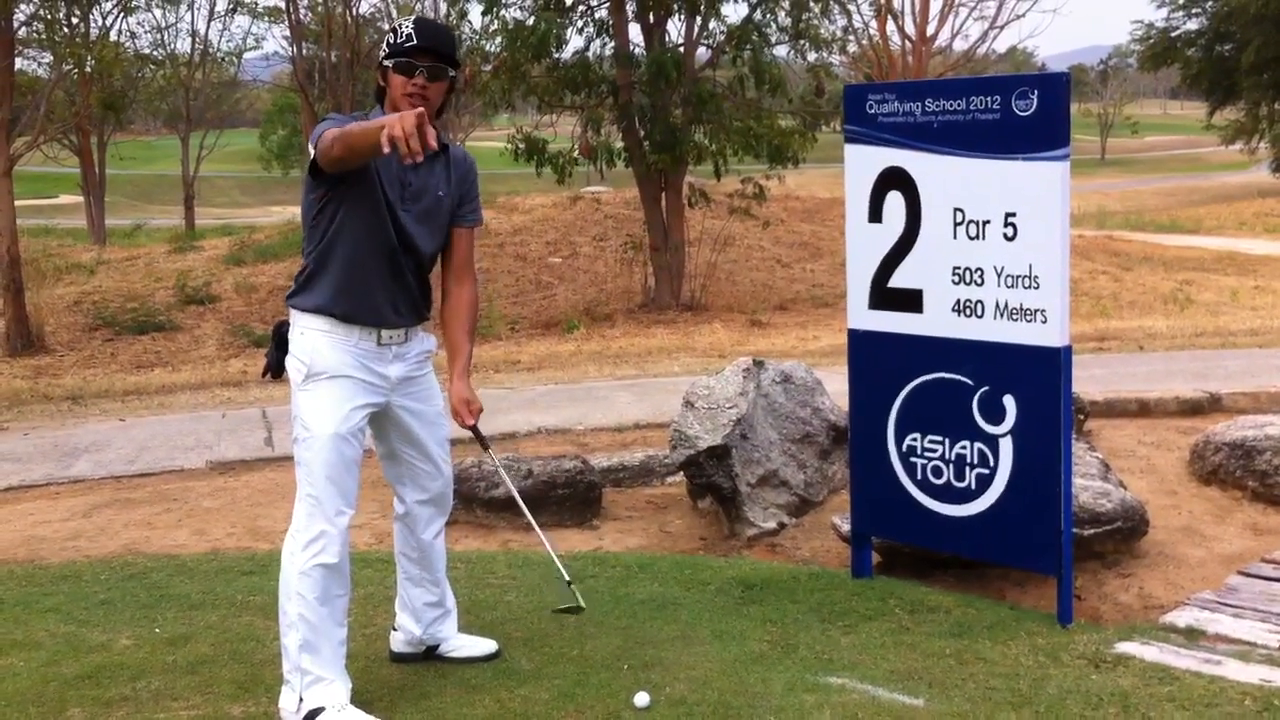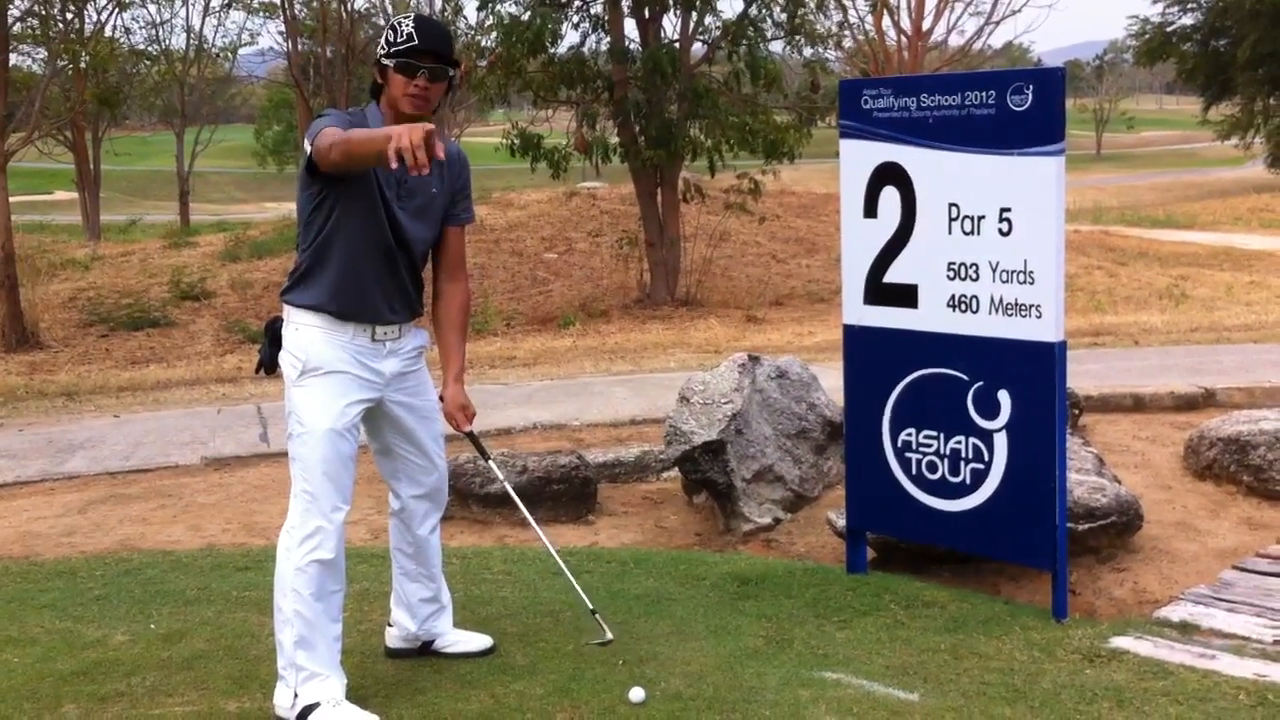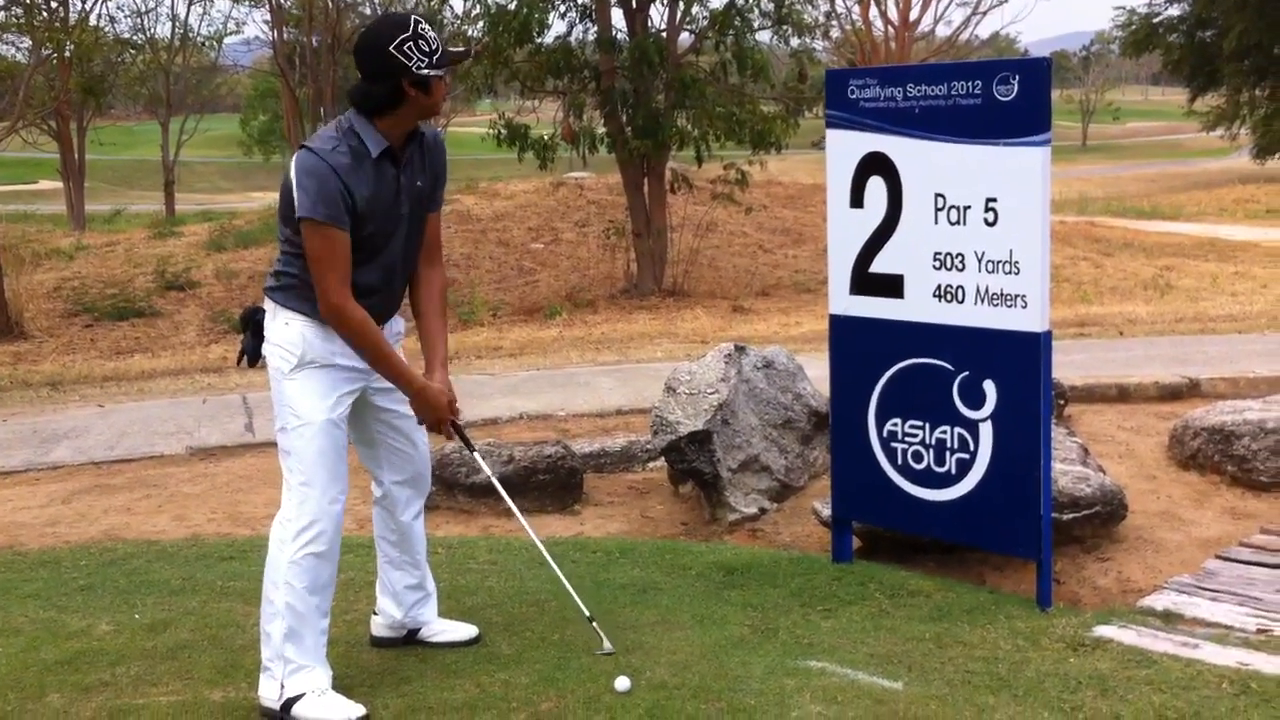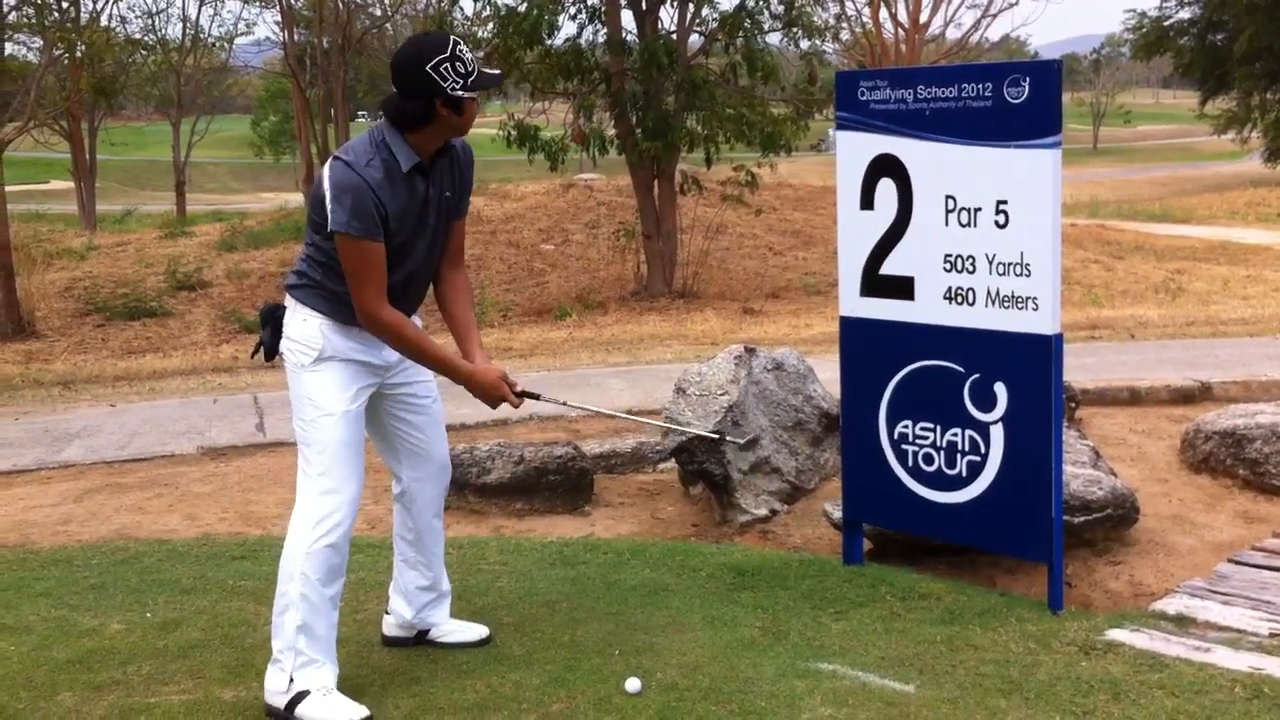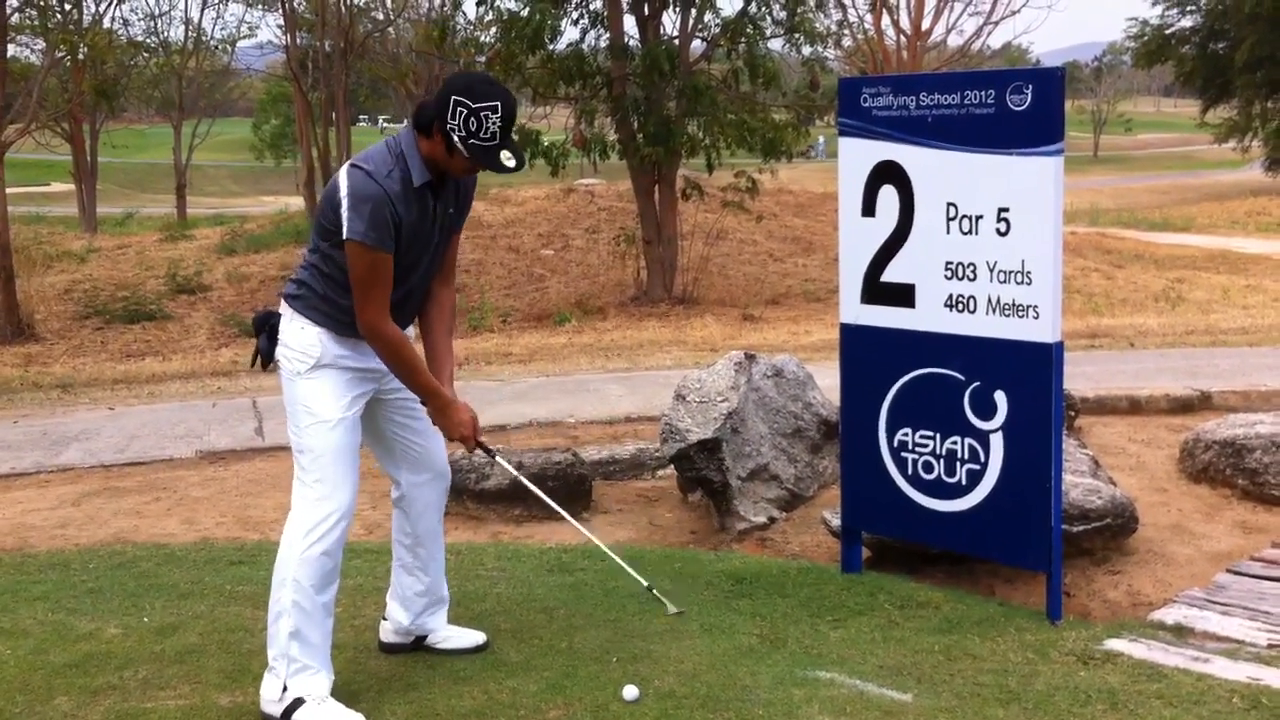
dt=0.5s
person 1, frame 1
left shoulder: (458, 168)
right shoulder: (341, 137)
left elbow: (459, 278)
right elbow: (341, 148)
left wrist: (460, 375)
right wrist: (387, 127)
left hip: (410, 346)
right hip: (333, 347)
left knee: (428, 492)
right knee: (324, 516)
left ankle: (424, 628)
person 1, frame 2
left shoulder: (451, 162)
right shoulder: (334, 130)
left elbow: (451, 276)
right elbow: (340, 152)
left wrist: (454, 376)
right wrist: (393, 134)
left hip: (402, 342)
right hip: (327, 343)
left knee: (423, 487)
right knee: (319, 513)
left ankle: (418, 624)
person 1, frame 3
left shoulder: (427, 150)
right shoulder: (324, 164)
left elbow: (427, 263)
right elbow: (335, 302)
left wrist: (436, 370)
right wrist: (414, 388)
left hip: (378, 331)
right hip: (311, 339)
left knee: (406, 475)
right knee: (315, 505)
left ankle: (404, 613)
person 1, frame 4
left shoulder: (456, 161)
right shoulder: (355, 175)
left elbow: (451, 267)
right elbow: (372, 309)
left wrist: (477, 356)
right wrist: (464, 375)
left hip: (395, 334)
right hip: (330, 337)
left knee: (427, 472)
right knee: (332, 499)
left ankle: (417, 613)
person 1, frame 5
left shoulder: (456, 180)
right shoulder: (370, 185)
left elbow: (440, 286)
right elbow: (374, 320)
left wrist: (445, 386)
right wrist: (442, 405)
left hip: (386, 343)
right hip: (323, 346)
left knee: (426, 475)
right knee: (326, 504)
left ankle: (414, 619)
